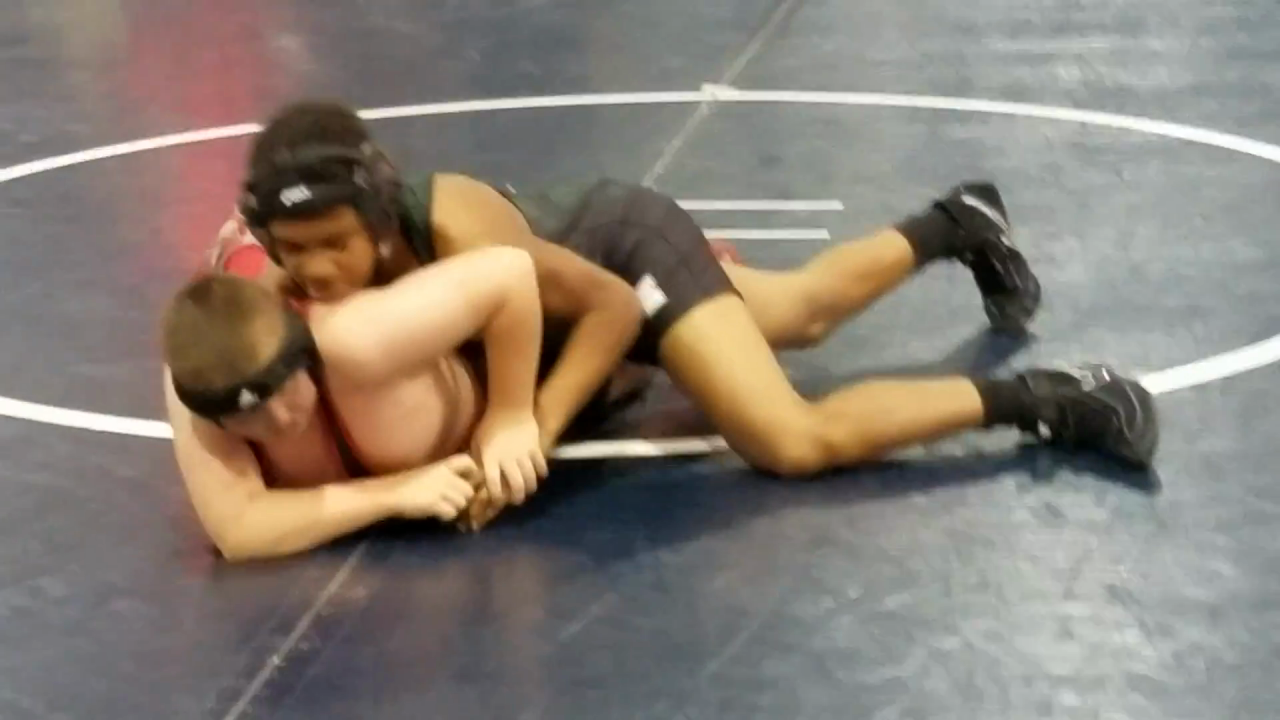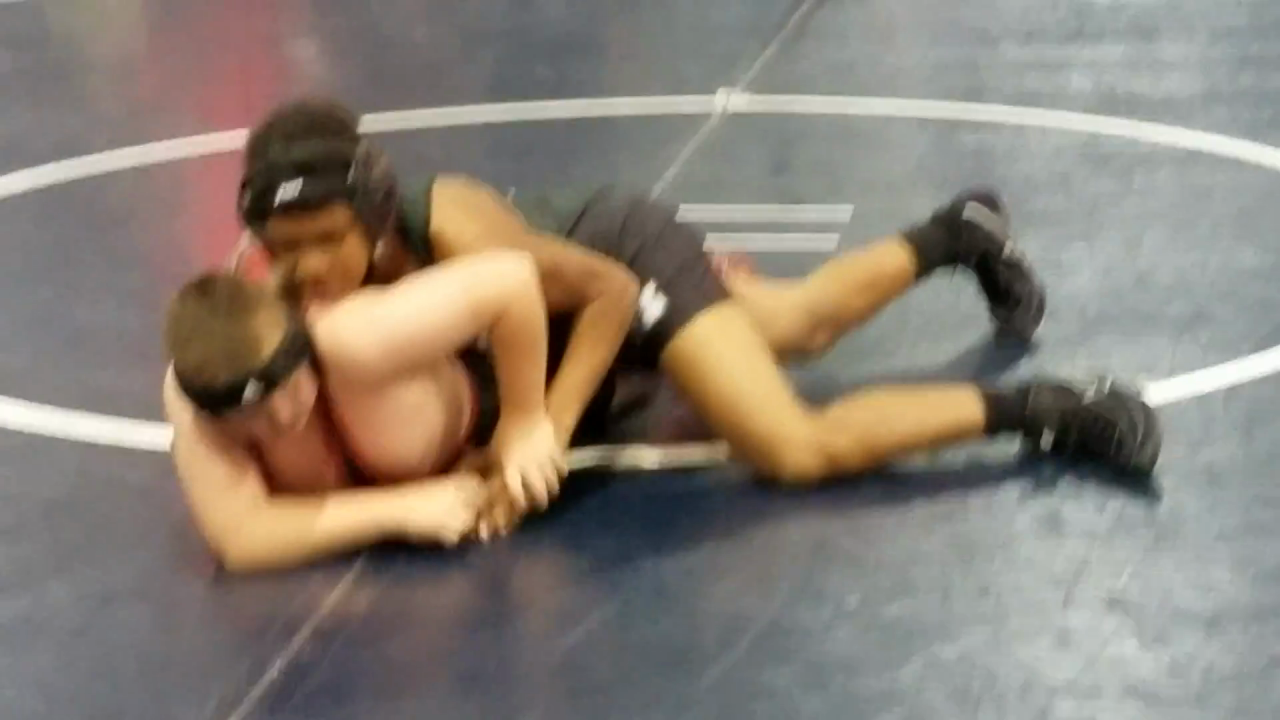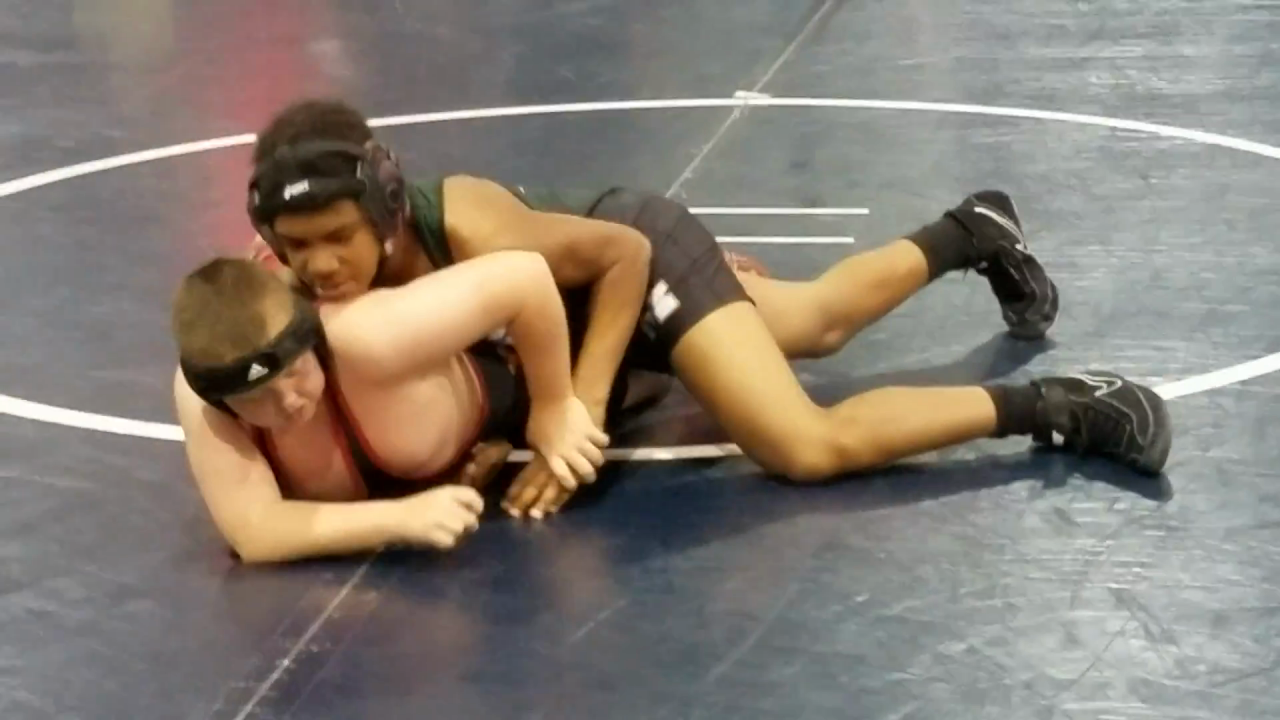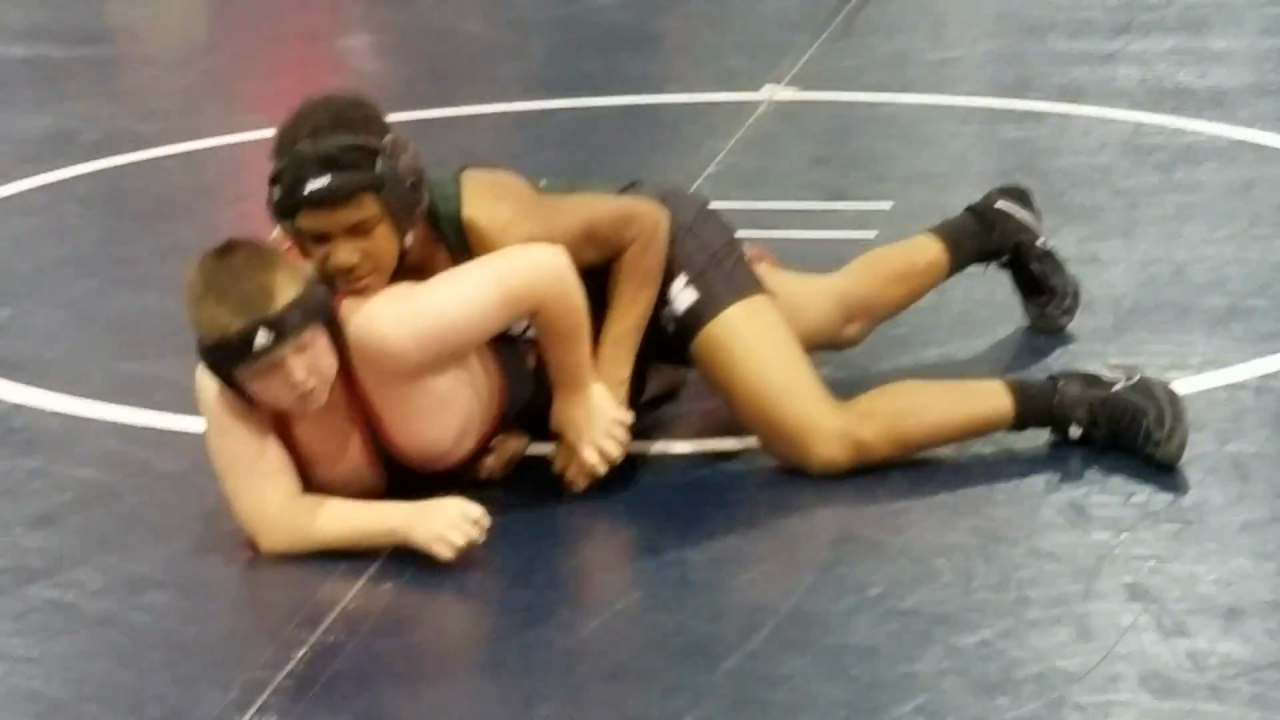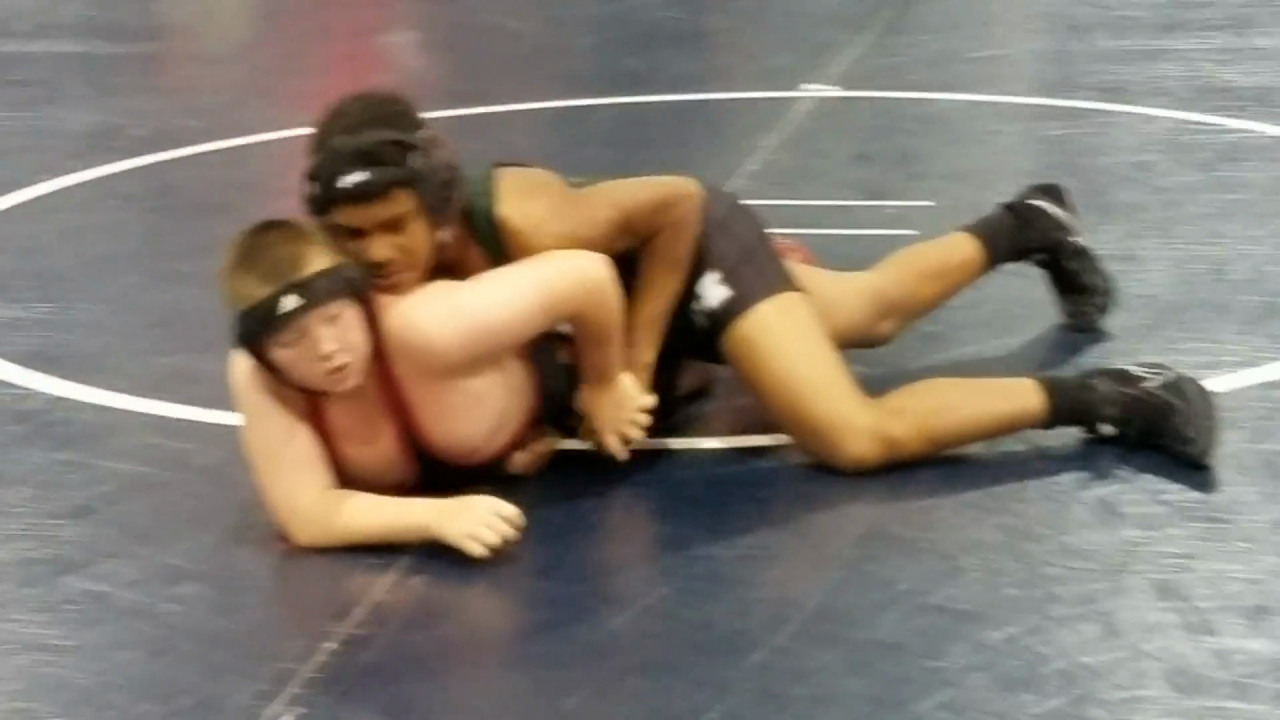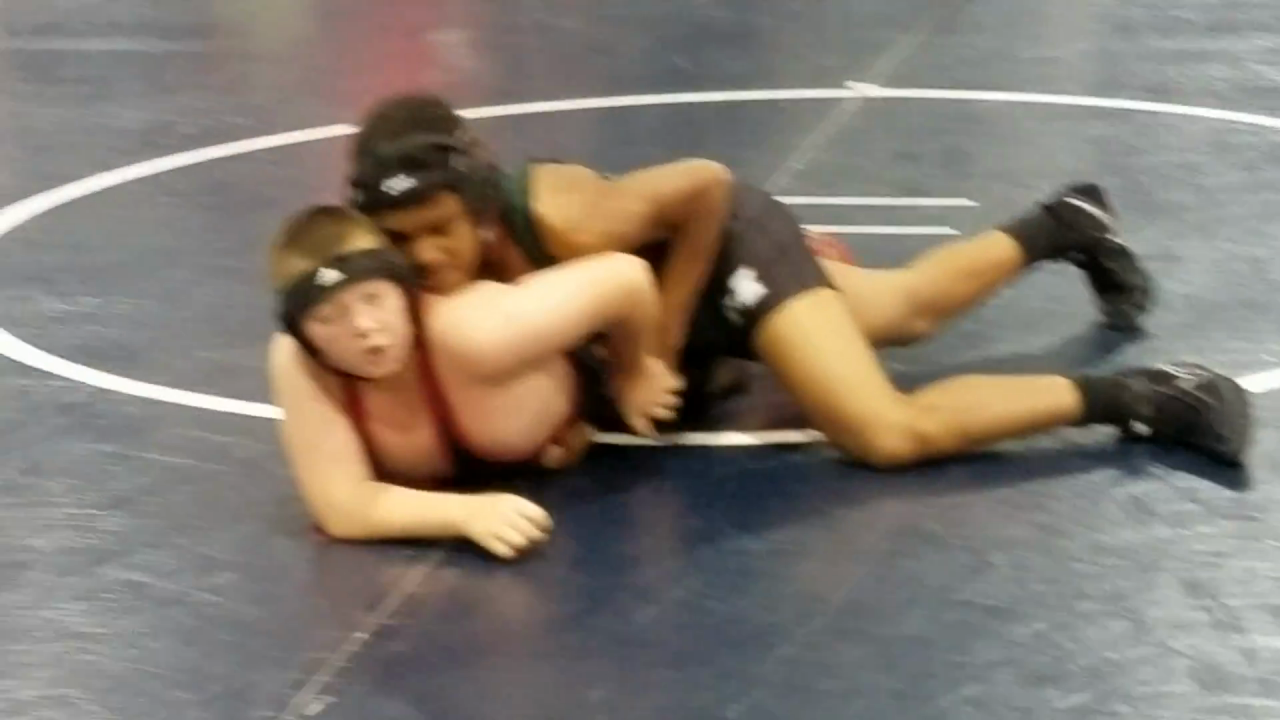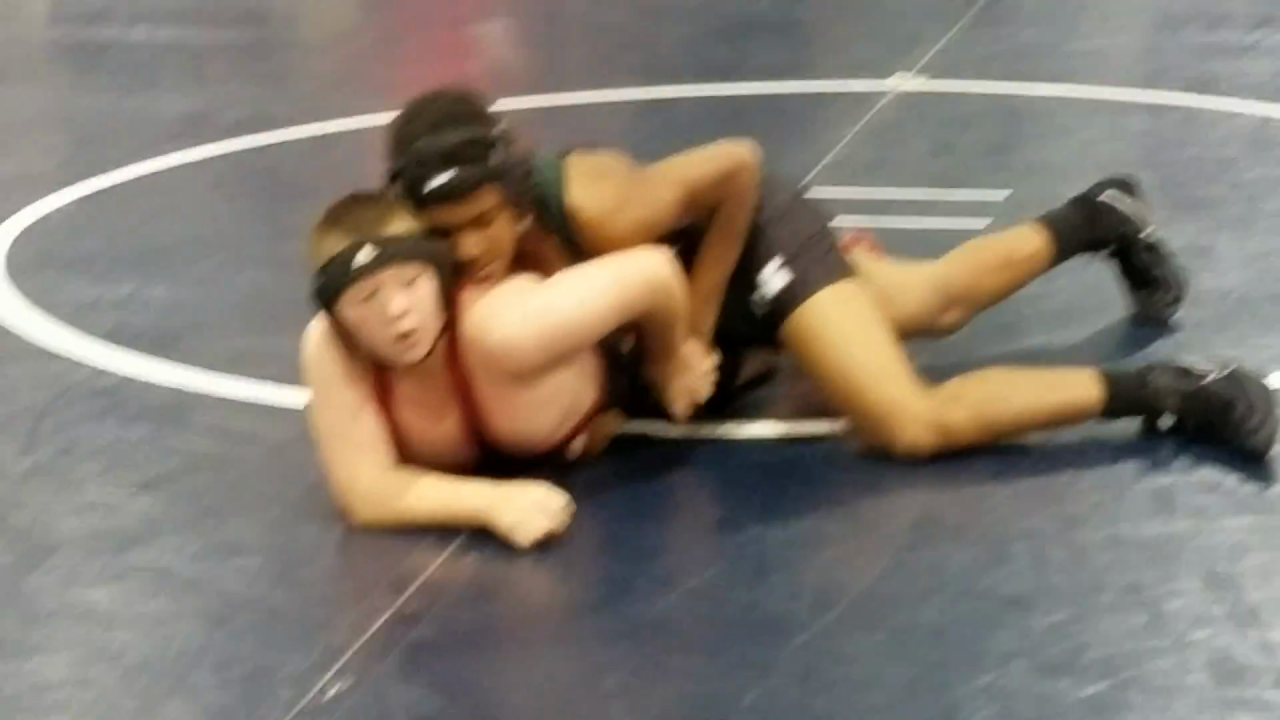
dt=0.1s
person 1, frame 1
left shoulder: (462, 231)
right shoulder: (308, 268)
left elbow: (608, 302)
left wrist: (534, 432)
left hip: (631, 249)
right hip: (584, 260)
left knee: (797, 440)
right knee: (807, 311)
left ankle: (1036, 400)
right ankle: (955, 224)
person 1, frame 2
left shoulder: (461, 238)
right shoulder: (306, 272)
left elbow: (610, 290)
left wrist: (543, 437)
left hip: (632, 258)
right hip: (592, 273)
left knee: (799, 450)
right knee: (812, 323)
left ankle: (1039, 411)
right ankle: (955, 234)
person 1, frame 3
left shoulder: (471, 232)
right shoulder: (319, 266)
left elbow: (624, 250)
left wrist: (578, 417)
left hip: (647, 257)
right hip: (586, 291)
left knee: (809, 448)
right knee: (822, 321)
left ankle: (1051, 406)
right ankle: (967, 231)
person 1, frame 4
left shoulder: (491, 225)
right shoulder: (338, 261)
left elbow: (644, 226)
left wrist: (602, 397)
left hip: (668, 247)
right hip: (616, 266)
left knee: (827, 441)
right knee: (844, 314)
left ankle: (1070, 401)
right ankle: (988, 228)
person 1, frame 5
left shoulder: (526, 224)
right shoulder: (378, 250)
left elbow: (679, 200)
left wrist: (632, 367)
left hip: (696, 248)
right hip: (647, 282)
left knee: (858, 439)
right knee: (878, 311)
left ankle: (1098, 398)
right ankle: (1024, 225)
person 1, frame 6
left shoulder: (563, 223)
right shoulder: (420, 250)
left elbow: (708, 185)
left wrist: (660, 352)
left hip: (732, 242)
left knee: (890, 435)
right knee: (913, 308)
left ankle: (1132, 398)
right ankle: (1063, 226)
person 1, frame 7
left shoulder: (592, 210)
right shoulder: (459, 234)
left elbow: (740, 163)
left wrist: (693, 330)
left hip: (760, 235)
right hip: (715, 258)
left knee: (913, 426)
right knee: (943, 298)
left ankle: (1154, 390)
right ankle: (1093, 218)
person 2, frame 1
left shoulder: (353, 344)
right shoulder: (192, 392)
left elbow: (507, 271)
right elbow: (237, 532)
left wrist: (510, 414)
right wrist: (393, 492)
right ankle: (243, 256)
person 2, frame 2
left shoulder: (353, 343)
right shoulder: (190, 396)
left elbow: (511, 278)
right elbow: (240, 541)
left wrist: (524, 420)
right wrist: (399, 507)
person 2, frame 3
left shoulder: (365, 340)
right shoulder: (201, 398)
left elbow: (525, 274)
right elbow: (253, 533)
left wrist: (554, 407)
right wrist: (400, 517)
person 2, frame 4
left shoulder: (386, 333)
right shoulder: (221, 387)
left elbow: (547, 268)
right elbow: (272, 525)
left wrist: (577, 395)
right wrist: (411, 520)
person 2, frame 5
left shoulder: (426, 330)
right shoulder: (254, 373)
left elbow: (588, 272)
right elbow: (305, 516)
left wrist: (603, 383)
right wrist: (438, 515)
person 2, frame 6
left shoulder: (473, 333)
right shoulder: (294, 364)
left elbow: (627, 276)
right elbow: (340, 508)
left wrist: (635, 372)
right wrist: (467, 513)
person 2, frame 7
left shoulder: (502, 329)
right shoulder: (327, 348)
left elbow: (655, 269)
right elbow: (366, 492)
left wrist: (671, 361)
right wrist: (492, 501)
